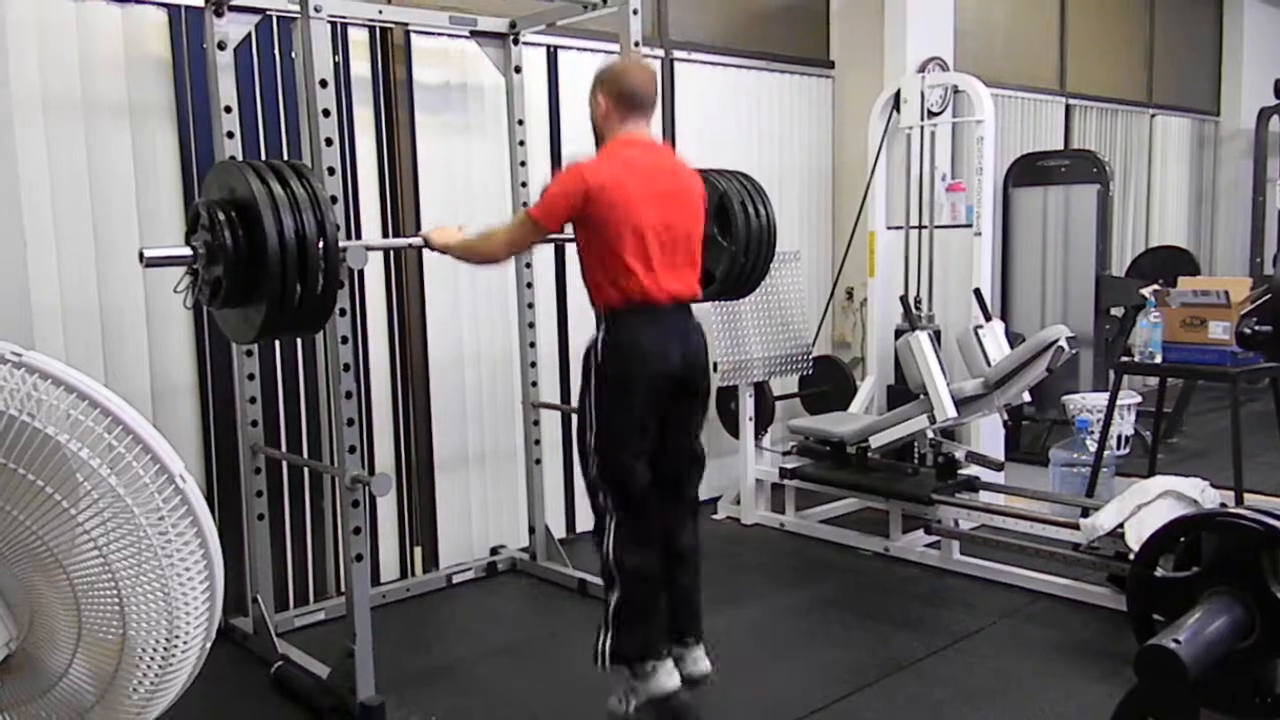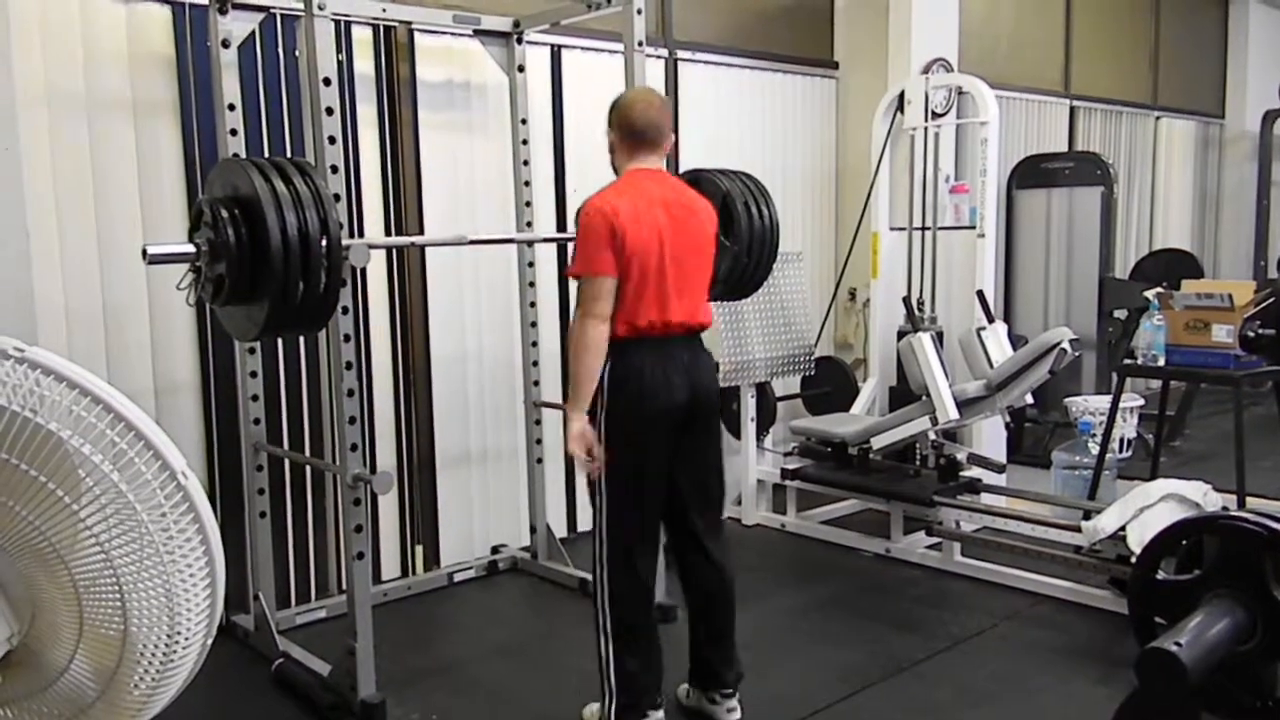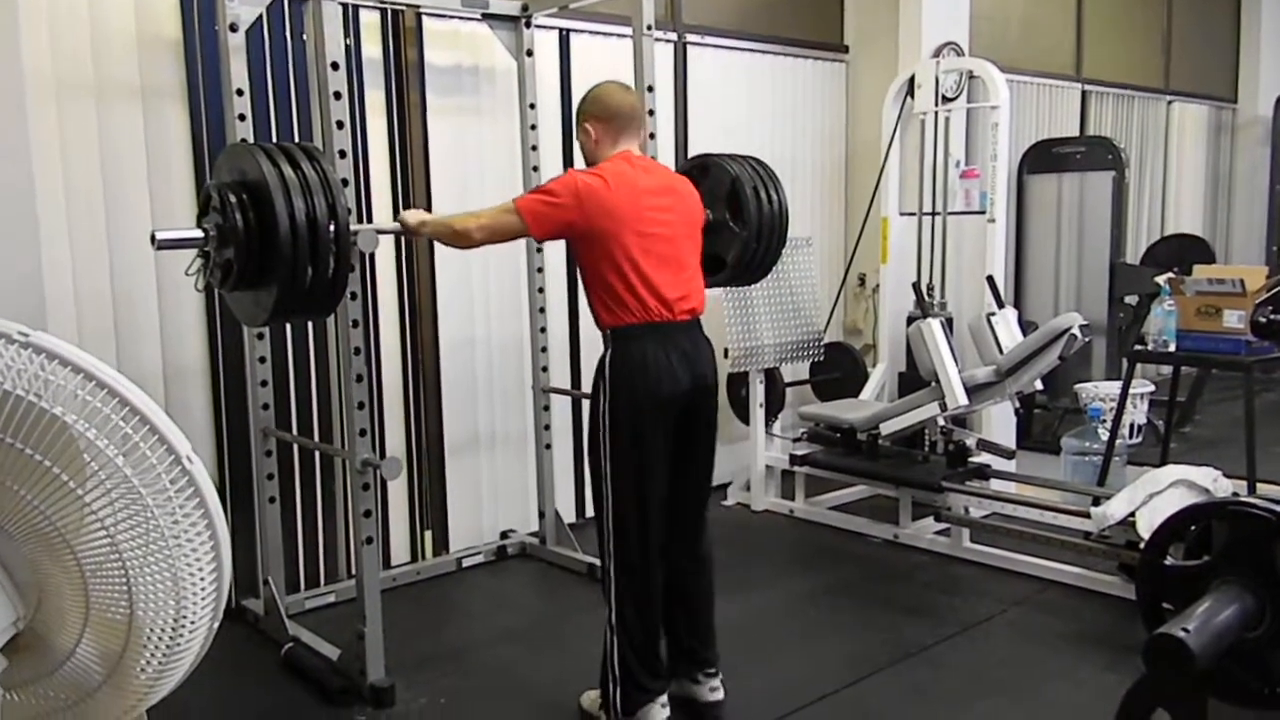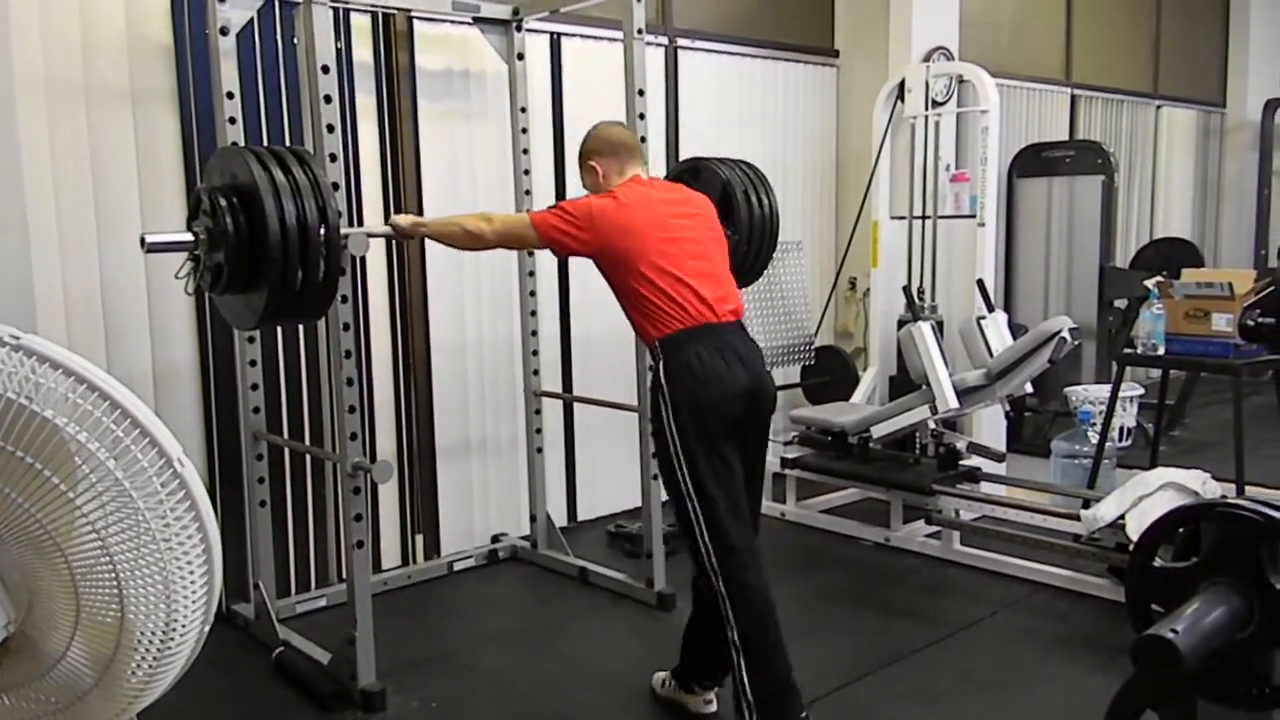
dt=1s
person 1, frame 1
left shoulder: (589, 176)
right shoulder: (689, 179)
left elbow: (504, 244)
left wrist: (449, 243)
left hip: (629, 346)
right hip: (687, 342)
left knee: (624, 505)
right knee: (673, 505)
left ankle: (647, 662)
right ankle: (684, 642)
person 1, frame 2
left shoulder: (605, 209)
right shoulder: (701, 208)
left elbow: (594, 318)
left wrist: (577, 412)
left hip: (636, 376)
right hip: (696, 369)
left knee: (628, 549)
right knee: (702, 537)
person 1, frame 3
left shoulder: (584, 191)
right shoulder: (683, 190)
left elbow: (476, 230)
left wrist: (422, 224)
left hip: (639, 364)
right hip: (696, 355)
left knee: (631, 535)
right knee: (686, 527)
person 1, frame 4
left shoulder: (600, 212)
right shoulder: (695, 201)
left elbow: (485, 232)
left wrist: (418, 226)
left hip: (693, 374)
right hip: (748, 363)
left knee: (724, 554)
right knee: (729, 538)
